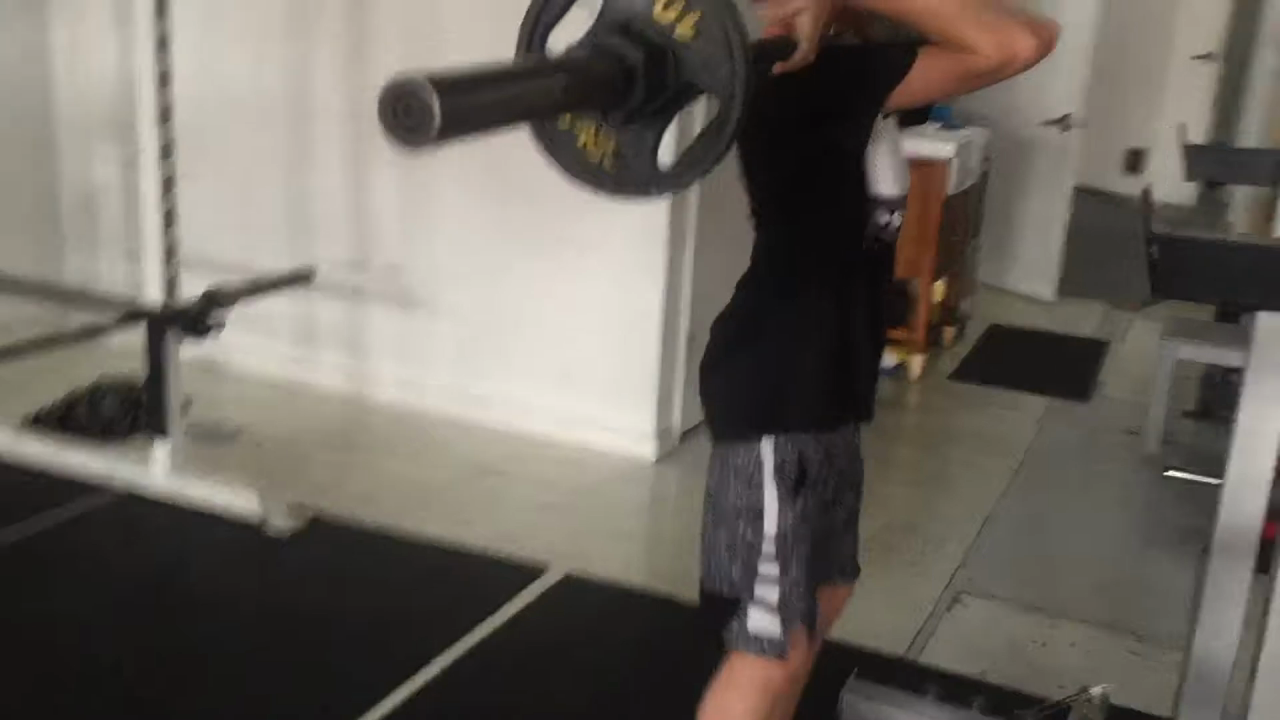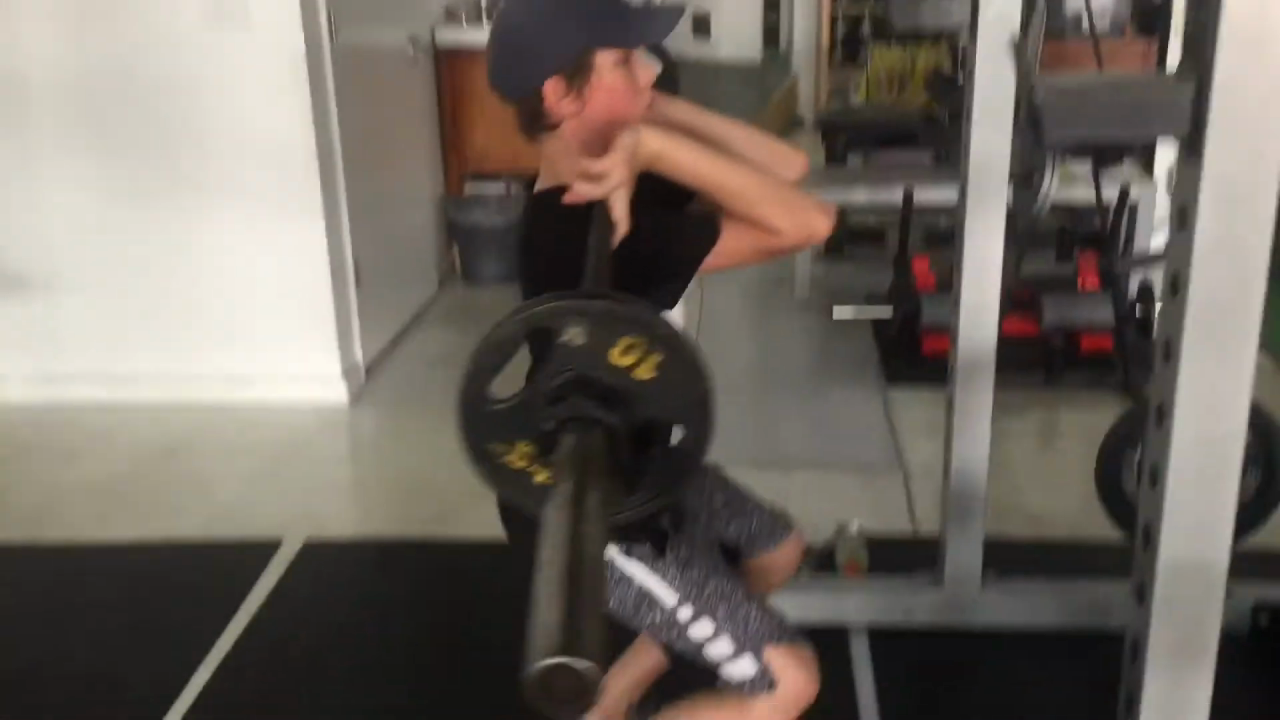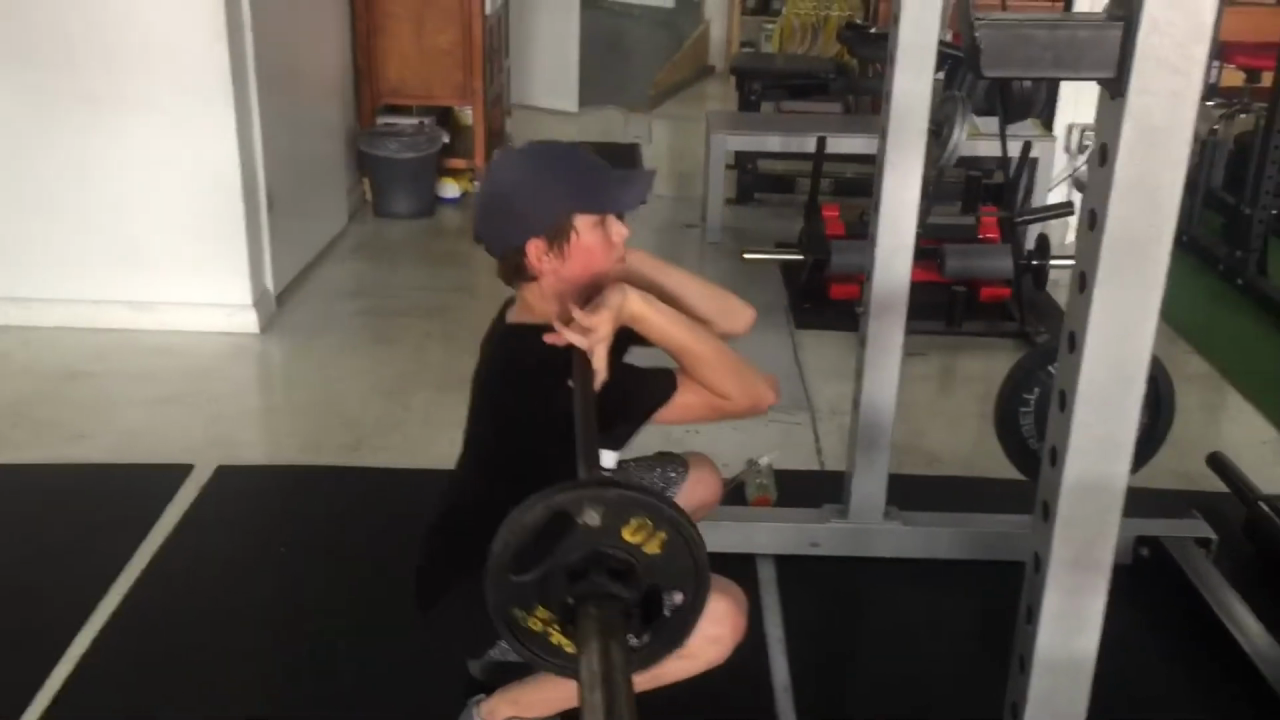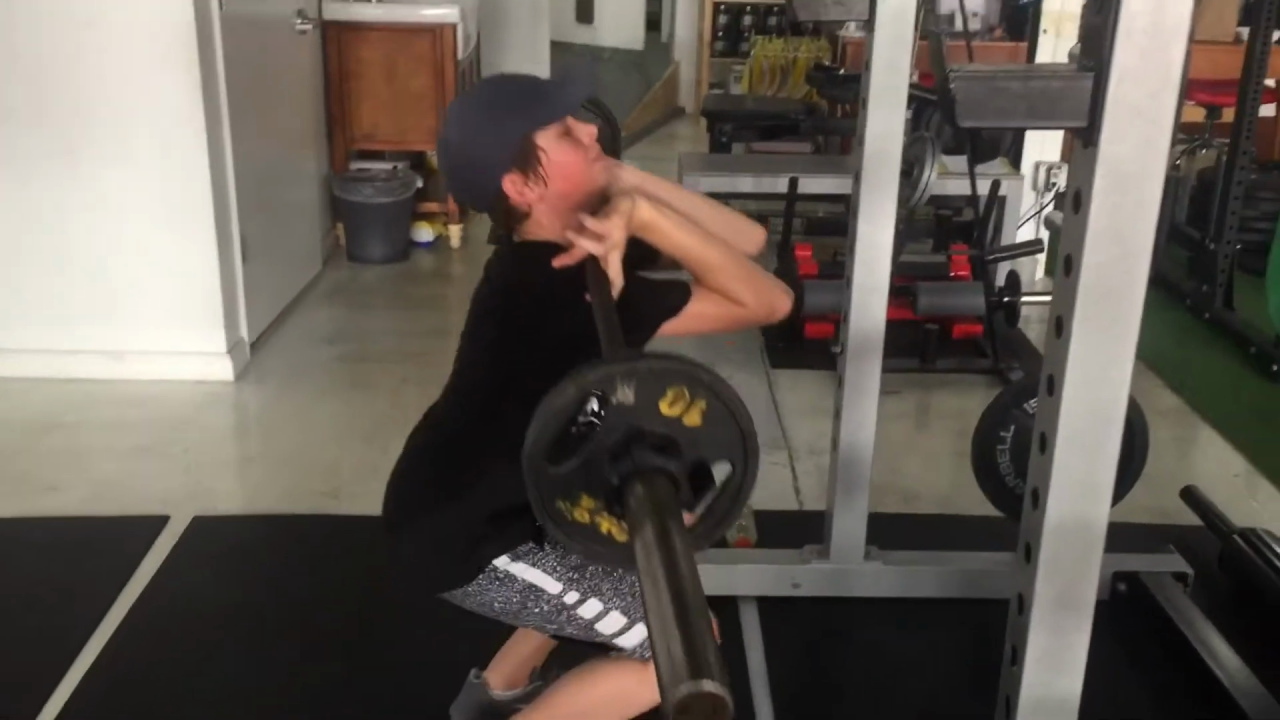
dt=1s
person 1, frame 1
left shoulder: (838, 75)
right shoulder: (800, 80)
left hip: (821, 389)
right hip: (772, 395)
left knee: (820, 600)
right knee: (770, 645)
person 1, frame 2
left shoulder: (618, 189)
right shoulder: (579, 234)
left elbow: (787, 169)
right elbow: (805, 224)
left wrist: (661, 117)
right wrist: (652, 144)
left knee: (775, 549)
person 1, frame 3
left shoulder: (567, 310)
right shoulder: (545, 372)
left elbow: (735, 318)
right elbow: (752, 393)
left wrist: (626, 267)
right wrist: (633, 305)
left knee: (697, 481)
right knee: (718, 619)
person 1, frame 4
left shoulder: (569, 245)
right shoulder: (554, 288)
left elbow: (746, 242)
right elbow: (766, 300)
left wrist: (627, 182)
right wrist: (642, 215)
left hip: (500, 491)
right hip: (460, 532)
